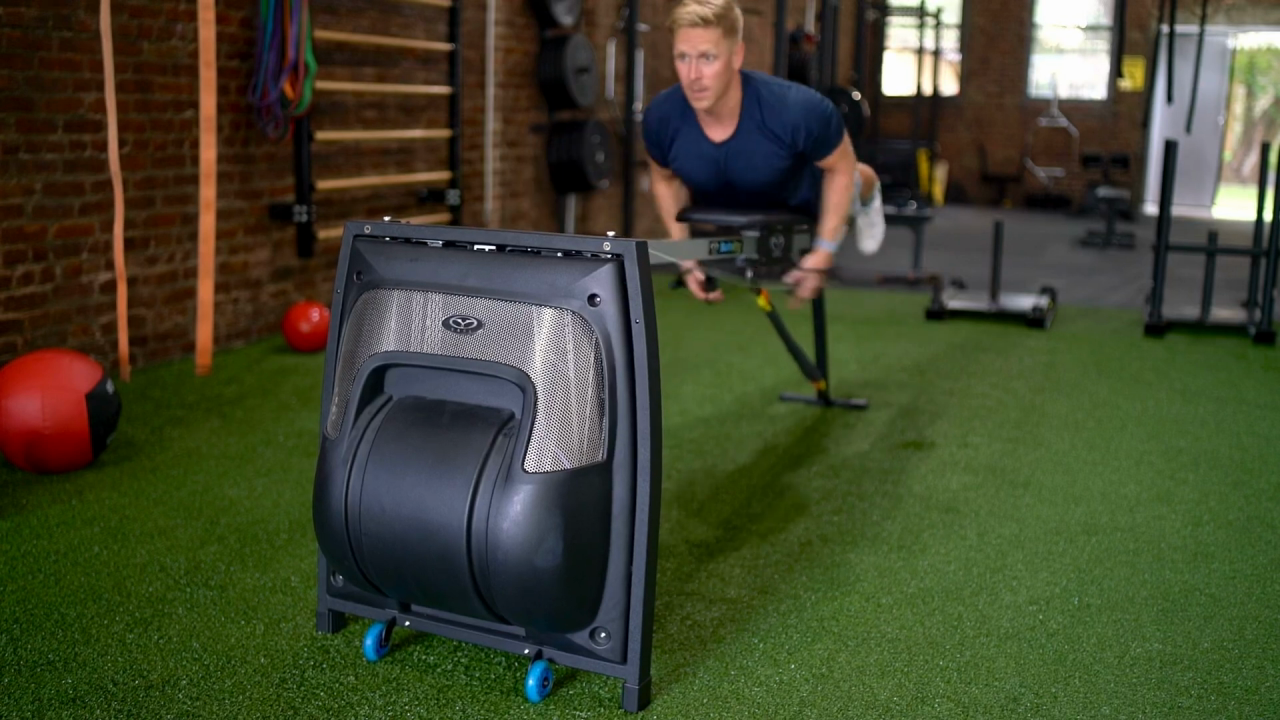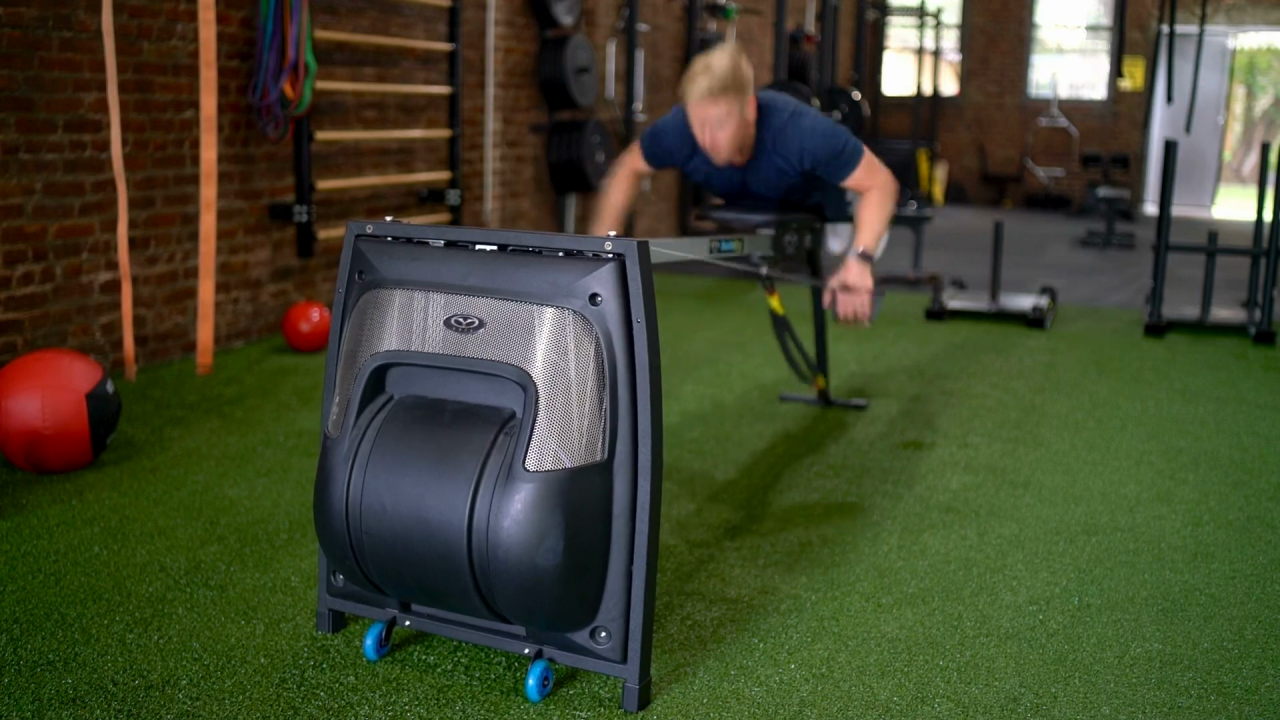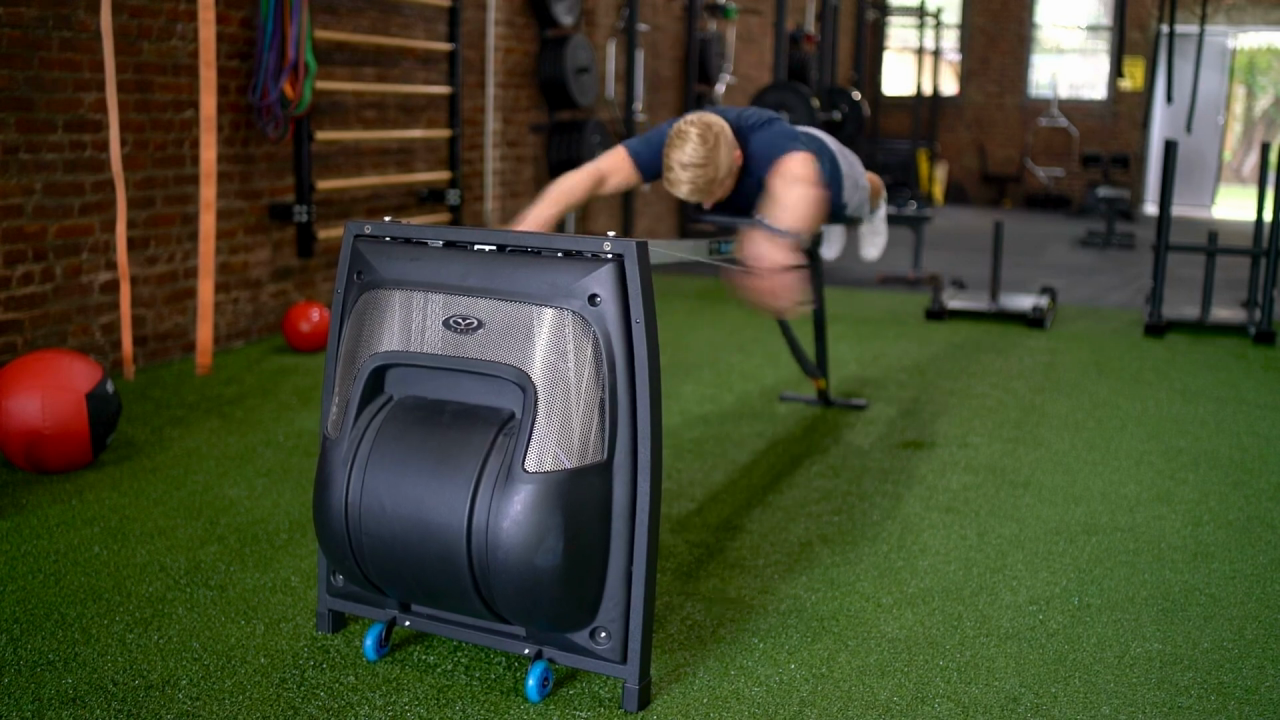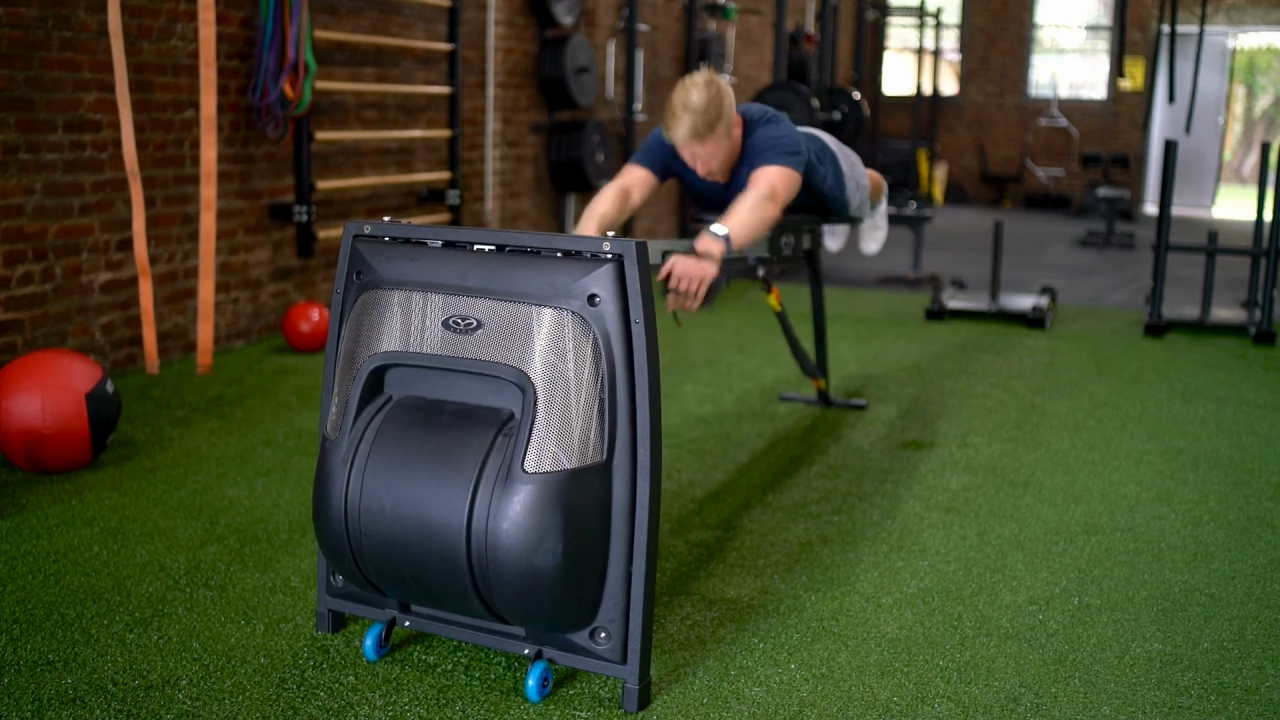
dt=1s
person 1, frame 1
left shoulder: (794, 108)
right shoulder: (662, 115)
left elbow: (840, 167)
right elbow: (666, 178)
left wrist: (825, 250)
left hip: (804, 197)
left ankle: (868, 191)
person 1, frame 2
left shoulder: (801, 131)
right shoulder: (677, 130)
left elbow: (878, 186)
right elbow: (628, 169)
left wrist: (861, 261)
right wrist: (605, 237)
left hip: (817, 196)
right hip: (760, 209)
person 1, frame 3
left shoulder: (770, 140)
right shoulder: (673, 143)
left elbow: (800, 183)
right elbow: (597, 173)
left wrist: (778, 239)
right wrist: (533, 222)
left hip: (806, 169)
left ankle: (872, 196)
person 1, frame 4
left shoulder: (775, 139)
right shoulder: (668, 142)
left elbow: (765, 197)
right elbow: (622, 191)
left wrist: (709, 250)
left hip: (819, 171)
left ankle: (874, 192)
